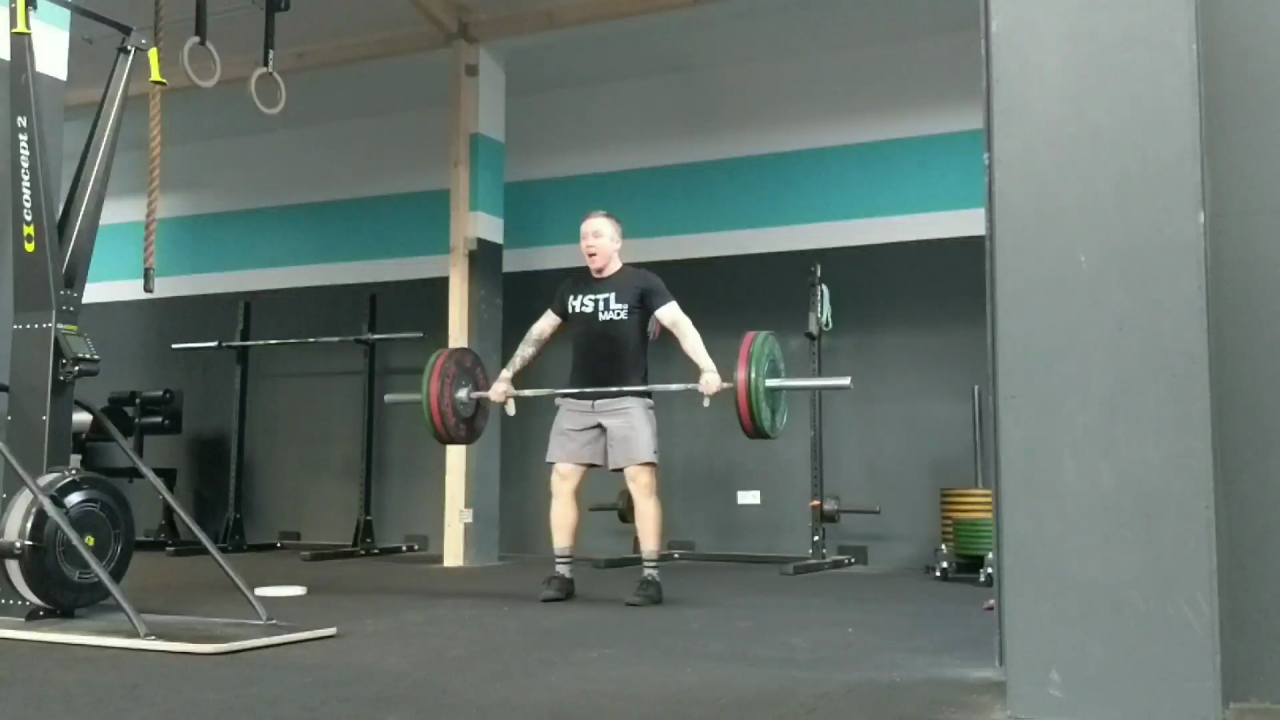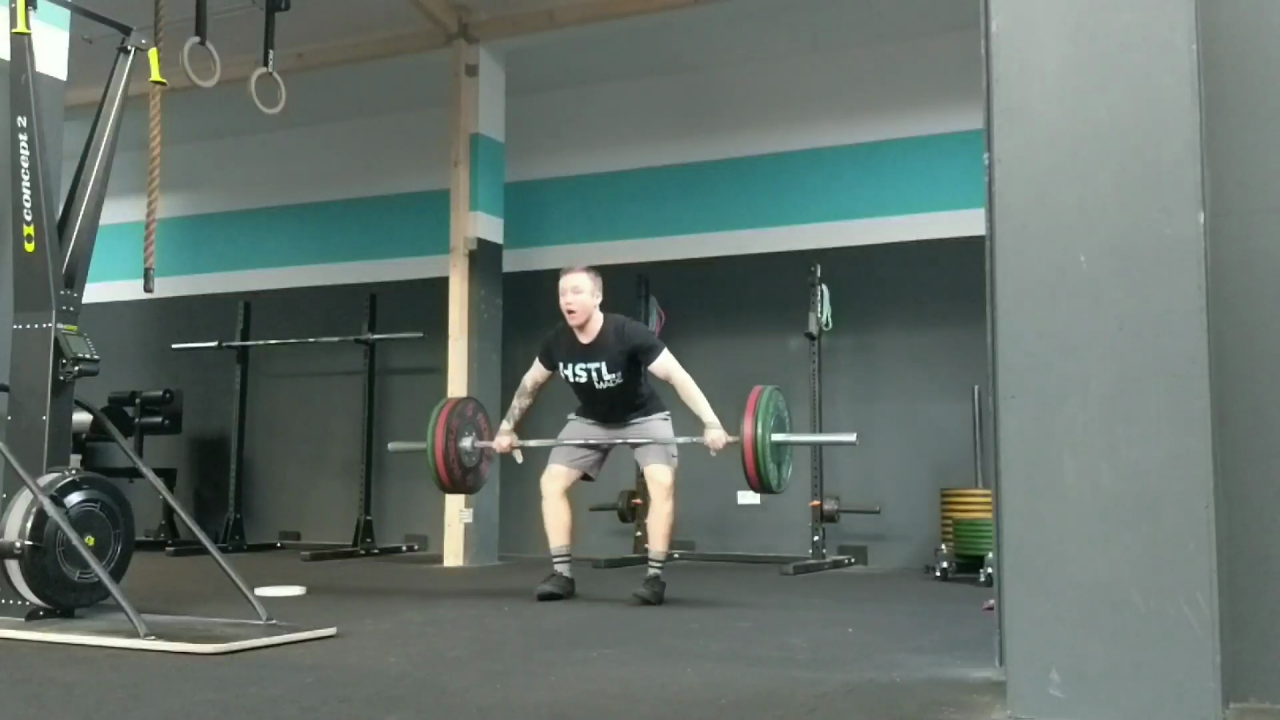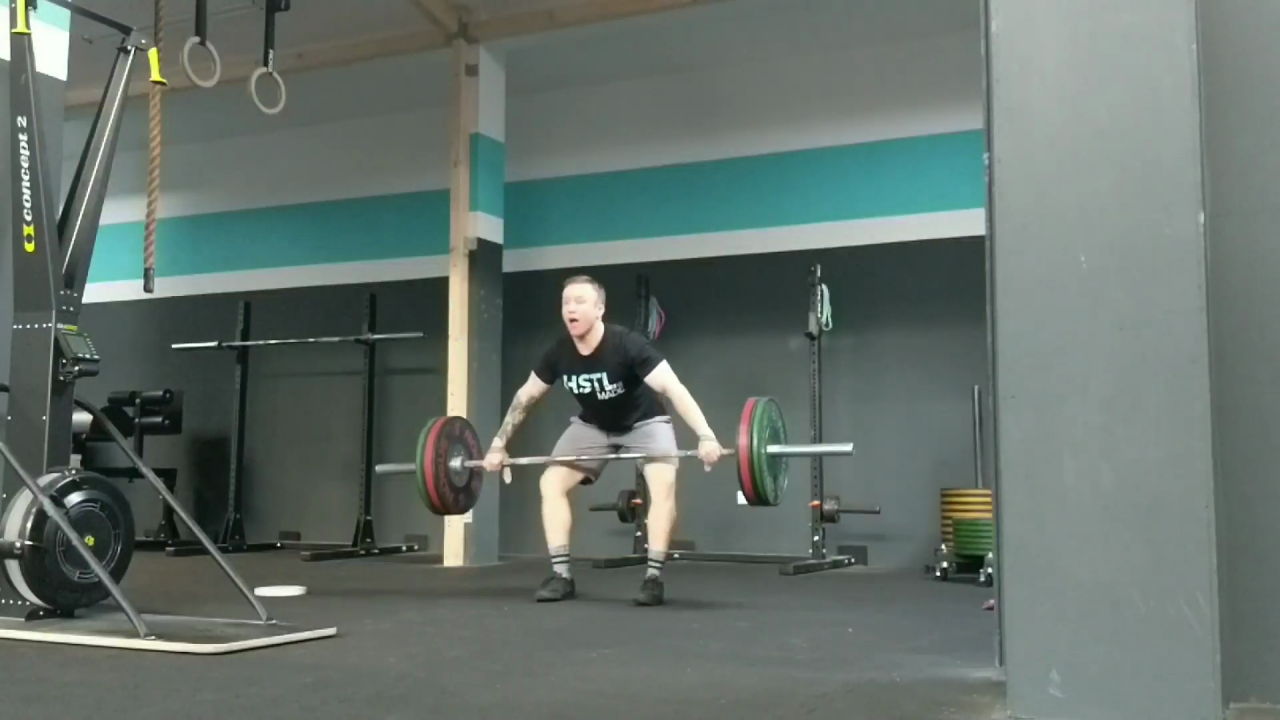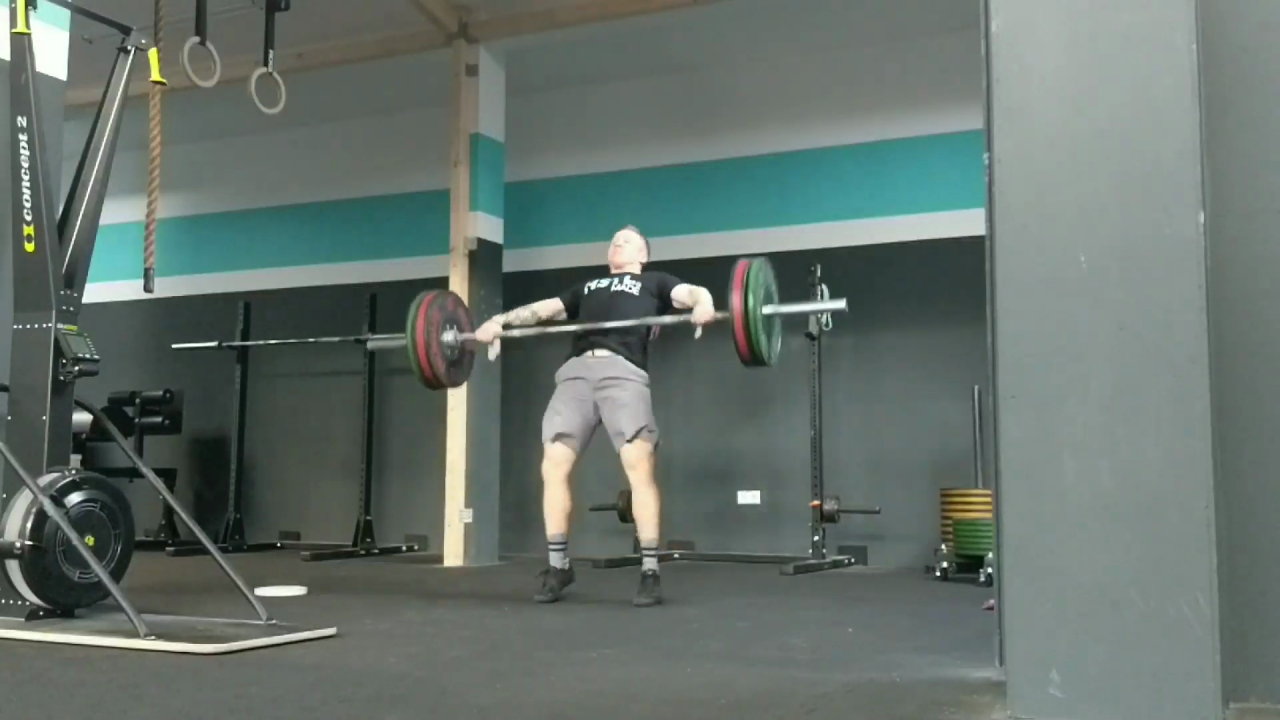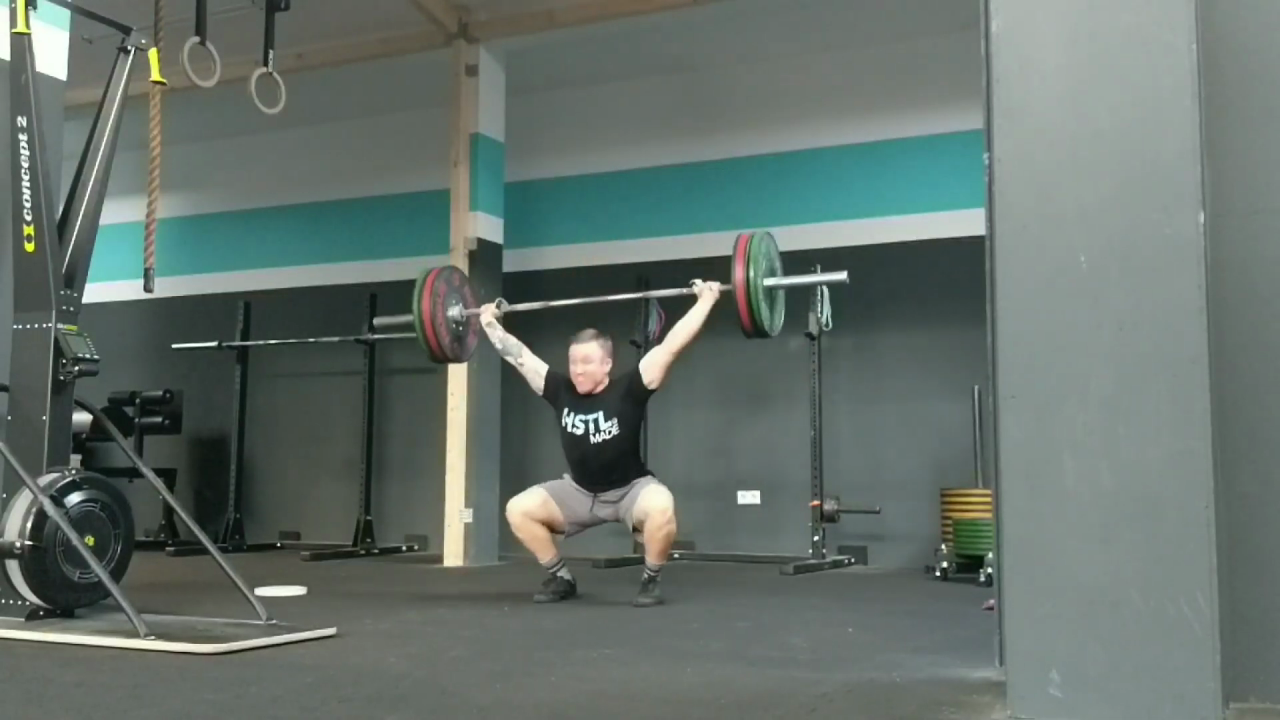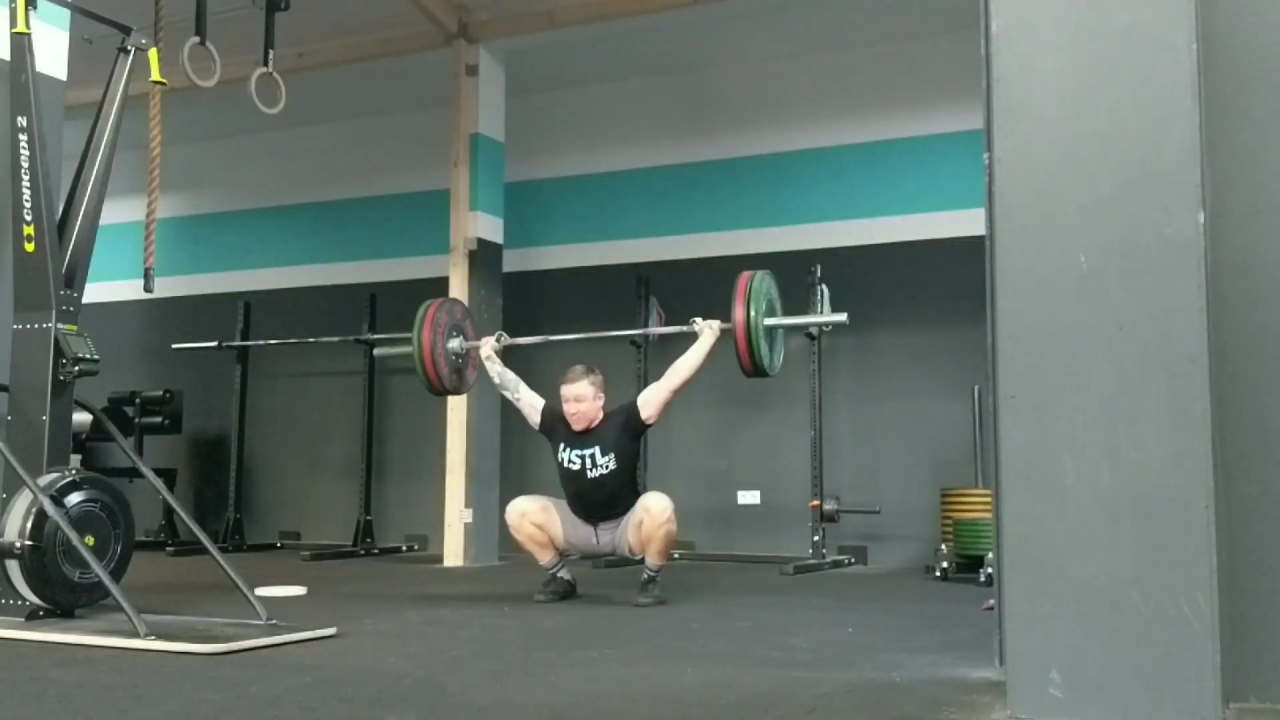
dt=0.4s
person 1, frame 1
left shoulder: (642, 282)
right shoulder: (572, 286)
left elbow: (678, 322)
right elbow: (539, 332)
left wrist: (707, 368)
right wrist: (506, 375)
left hip: (627, 399)
right hip: (577, 400)
left knee: (641, 482)
right knee: (562, 481)
left ankle: (650, 577)
right ankle: (562, 574)
person 1, frame 2
left shoulder: (628, 333)
right shoulder: (557, 341)
left elbow: (676, 376)
right elbow: (531, 382)
left wrist: (711, 424)
right wrist: (507, 427)
left hip: (642, 417)
right hip: (591, 420)
left knee: (662, 482)
right knee: (551, 483)
left ankle: (655, 576)
right ankle: (562, 573)
person 1, frame 3
left shoulder: (627, 344)
right shoulder: (558, 353)
left elbow: (673, 388)
right elbow: (526, 396)
left wrist: (706, 436)
right wrist: (498, 444)
left hip: (643, 423)
right hip: (592, 425)
left knee: (663, 484)
right knee: (551, 484)
left ankle: (653, 577)
right ankle: (561, 575)
person 1, frame 4
left shoulder: (654, 283)
right shoulder: (587, 286)
left elbow: (692, 295)
right elbow: (540, 310)
left wrist: (704, 304)
right wrist: (500, 321)
left hip: (623, 377)
right hip: (575, 375)
left knee: (639, 469)
right knee: (554, 470)
left ankle: (650, 572)
right ankle: (558, 567)
person 1, frame 5
left shoulder: (629, 391)
right shoulder: (560, 390)
left elbow: (671, 346)
right elbow: (520, 357)
left wrist: (706, 299)
right wrist: (490, 322)
left hip: (629, 488)
right hip: (580, 491)
left knee: (660, 508)
right knee: (518, 509)
left ankle: (651, 580)
right ankle: (561, 577)
person 1, frame 6
left shoulder: (624, 423)
right shoulder: (555, 423)
left elbow: (670, 382)
right elbow: (515, 389)
left wrist: (707, 337)
right wrist: (488, 355)
left hip: (625, 526)
right hip: (579, 527)
left knee: (659, 506)
right knee: (518, 511)
left ankle: (650, 581)
right ankle: (560, 577)
